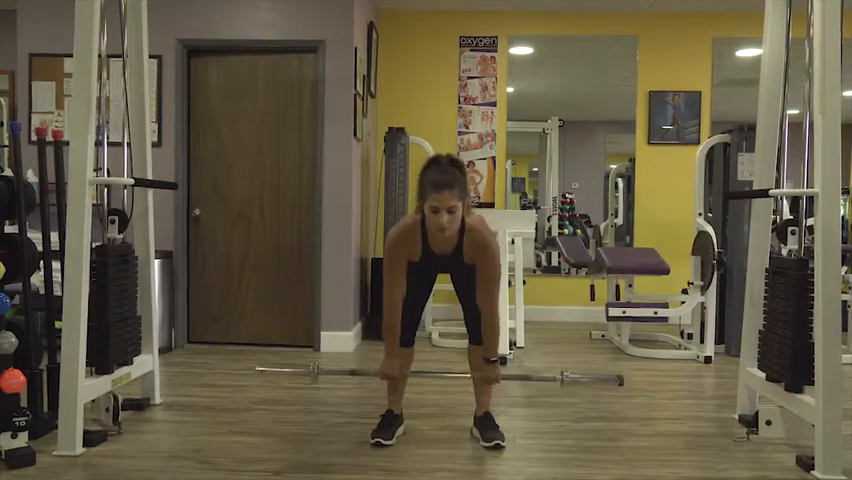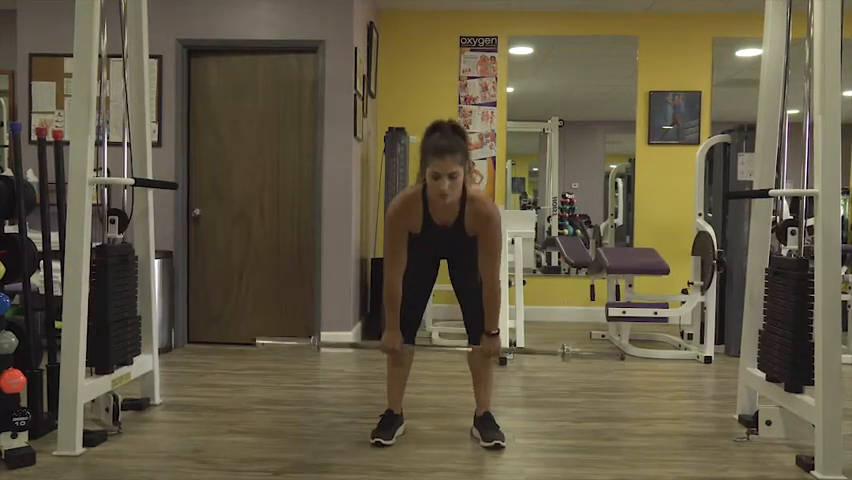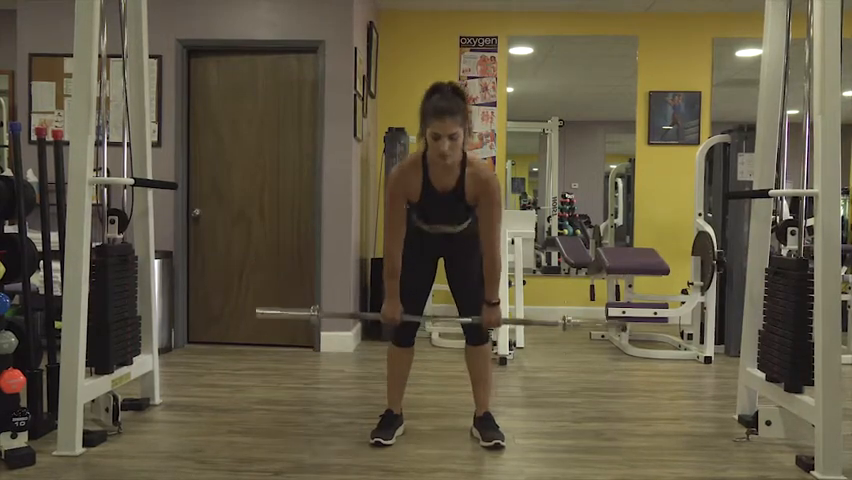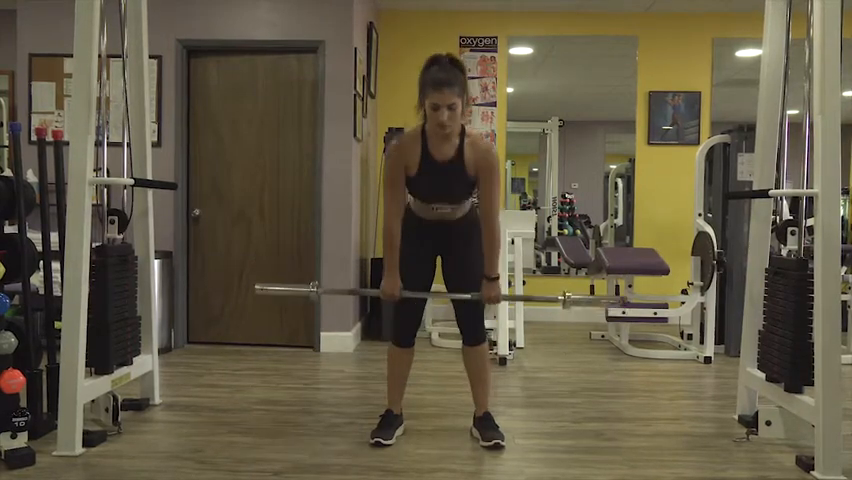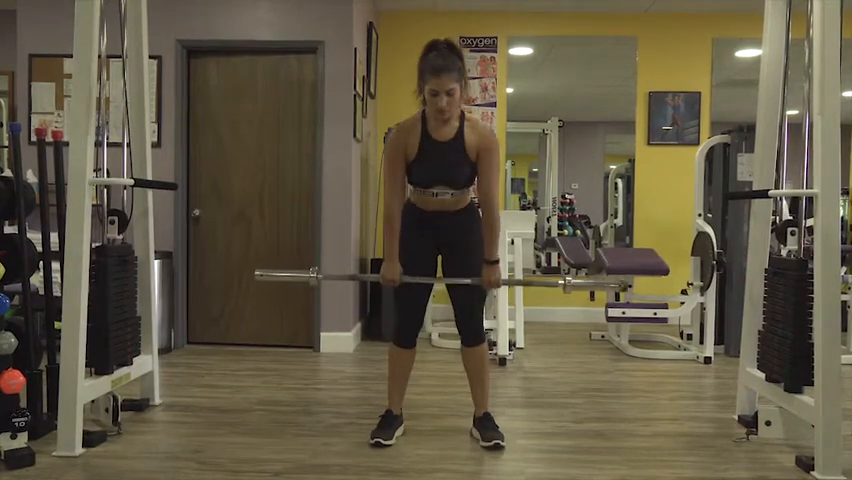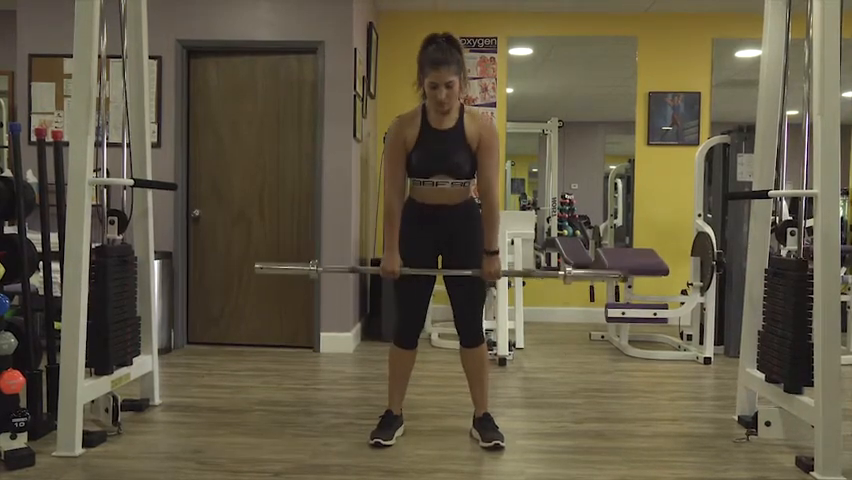
dt=0.2s
person 1, frame 1
left shoulder: (482, 238)
right shoulder: (401, 236)
left elbow: (489, 309)
right elbow: (392, 305)
left wrist: (491, 360)
right wrist: (391, 356)
left hip: (466, 264)
right hip: (419, 264)
left knee: (478, 327)
right knee: (404, 327)
left ankle: (483, 417)
right ankle: (394, 414)
person 1, frame 2
left shoulder: (484, 210)
right shoulder: (402, 207)
left elbow: (490, 279)
right elbow: (393, 276)
left wrist: (492, 332)
right wrist: (391, 330)
left hip: (465, 253)
right hip: (421, 253)
left knee: (478, 329)
right knee: (405, 328)
left ankle: (483, 416)
right ankle: (393, 414)
person 1, frame 3
left shoulder: (483, 177)
right shoulder: (403, 174)
left elbow: (491, 246)
right elbow: (393, 243)
left wrist: (492, 301)
right wrist: (392, 297)
left hip: (465, 243)
right hip: (418, 243)
left knee: (477, 326)
right knee: (403, 324)
left ankle: (483, 416)
right ankle: (393, 414)
person 1, frame 4
left shoulder: (482, 152)
right shoulder: (402, 149)
left elbow: (490, 219)
right elbow: (392, 215)
left wrist: (491, 277)
right wrist: (391, 273)
left hip: (462, 235)
right hip: (416, 235)
left knee: (473, 326)
right knee: (404, 325)
left ankle: (482, 416)
right ankle: (393, 414)
person 1, frame 5
left shoulder: (481, 136)
right shoulder: (403, 135)
left elbow: (489, 202)
right elbow: (392, 201)
left wrist: (491, 260)
right wrist: (390, 258)
left hip: (463, 229)
right hip: (416, 229)
left knee: (472, 326)
right knee: (406, 325)
left ankle: (482, 416)
right ankle: (393, 414)
person 1, frame 6
left shoulder: (481, 128)
right shoulder: (403, 127)
left elbow: (489, 194)
right elbow: (393, 193)
left wrist: (491, 251)
right wrist: (390, 249)
left hip: (464, 226)
right hip: (416, 226)
left knee: (470, 326)
right knee: (407, 325)
left ankle: (482, 416)
right ankle: (393, 414)
